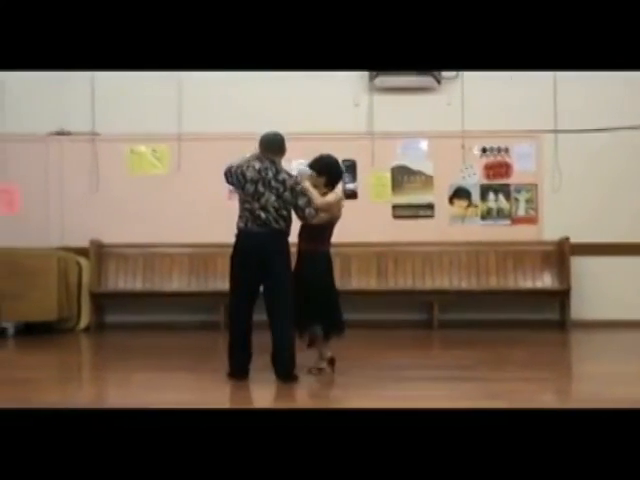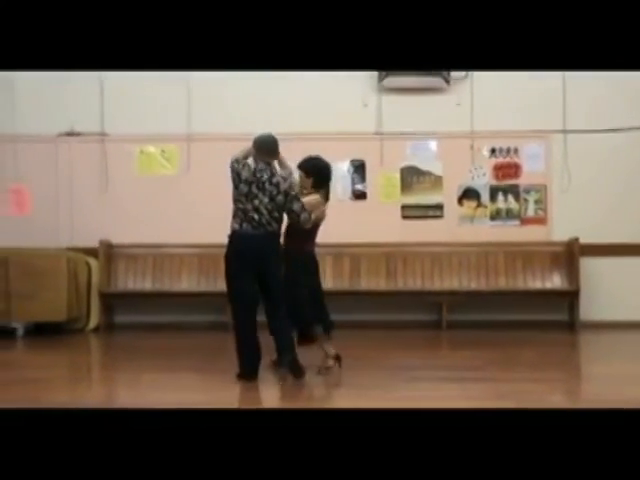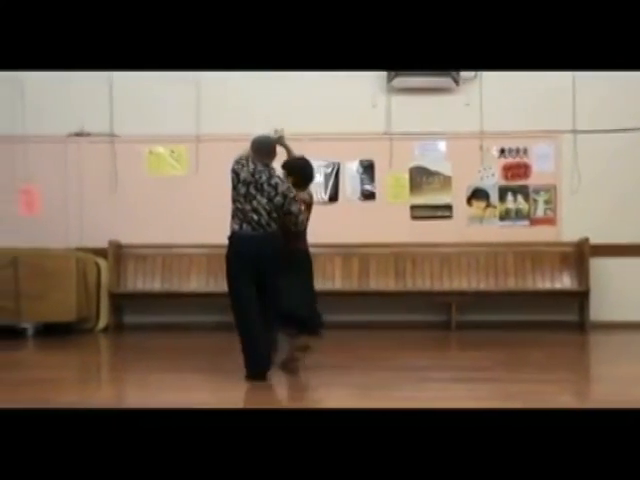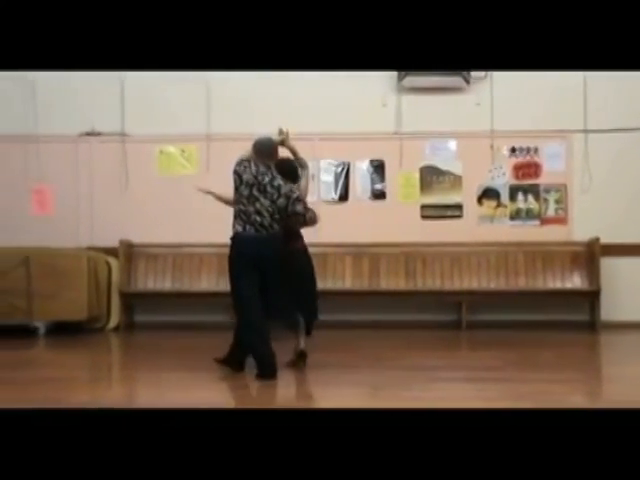
dt=0.2s
person 1, frame 1
left shoulder: (246, 173)
right shoulder: (291, 182)
left elbow: (228, 172)
right elbow: (310, 216)
left wrist: (254, 156)
left hip: (247, 243)
right hip: (275, 245)
left knee: (241, 307)
right knee: (281, 308)
left ankle: (239, 367)
right ankle: (285, 367)
person 1, frame 2
left shoulder: (242, 173)
right shoulder: (284, 184)
left elbow: (236, 159)
right elbow: (303, 220)
left wrist: (254, 149)
right wrist: (313, 210)
left hip: (241, 245)
right hip: (269, 246)
left knee: (243, 308)
right knee: (277, 304)
left ankle: (249, 367)
right ankle: (288, 357)
person 1, frame 3
left shoulder: (239, 173)
right shoulder: (281, 186)
left elbow: (241, 158)
right elbow: (299, 222)
left wrist: (254, 150)
left hip: (241, 246)
right hip: (269, 246)
left knee: (245, 307)
right knee: (268, 303)
left ankle: (257, 366)
right ankle: (265, 358)
person 1, frame 4
left shoulder: (241, 174)
right shoulder: (284, 187)
left elbow: (243, 160)
right elbow: (308, 218)
left wrist: (257, 151)
left hip: (244, 246)
right hip: (271, 247)
left knee: (248, 305)
right knee: (259, 303)
left ankle: (266, 364)
right ankle: (236, 356)
person 2, frame 1
left shoulder: (334, 198)
right shoulder: (319, 197)
left elbow: (319, 206)
left wrist: (307, 186)
left hip: (316, 260)
right hip: (308, 258)
left knee: (313, 310)
right knee: (304, 308)
left ankle: (324, 356)
person 2, frame 2
left shoulder: (316, 200)
right shoulder: (307, 197)
right elbow: (287, 174)
right wrist: (279, 158)
left hip: (301, 260)
right hip: (295, 258)
left knee: (305, 309)
right knee: (291, 308)
left ankle: (330, 354)
person 2, frame 3
left shoulder: (295, 200)
right shoulder: (305, 196)
right elbow: (296, 167)
left hip: (293, 259)
right hip: (298, 257)
left knee: (287, 306)
right knee: (293, 306)
left ankle: (296, 348)
right ankle: (295, 351)
person 2, frame 4
right shoulder: (299, 195)
left elbow: (235, 202)
right elbow: (305, 167)
left wrist: (213, 193)
right wrist: (288, 145)
left hip: (280, 257)
right hip: (299, 257)
right knee: (299, 304)
right ankle: (300, 347)
